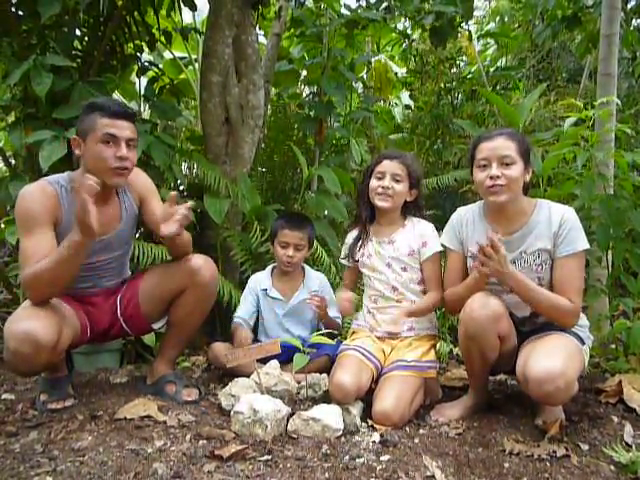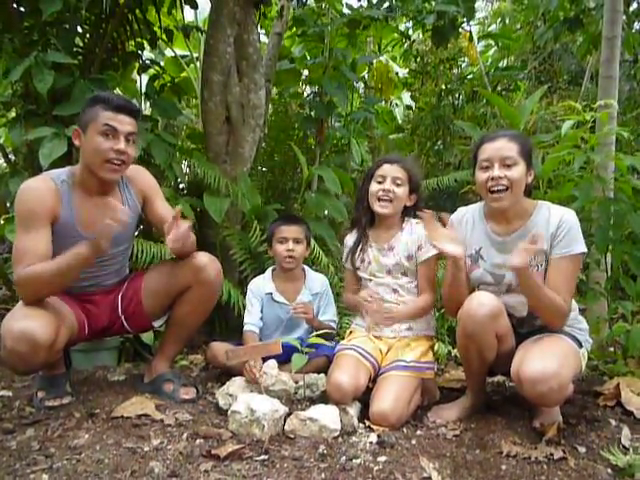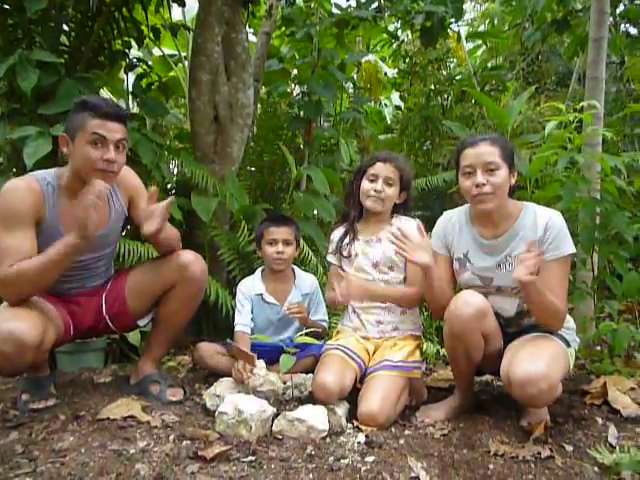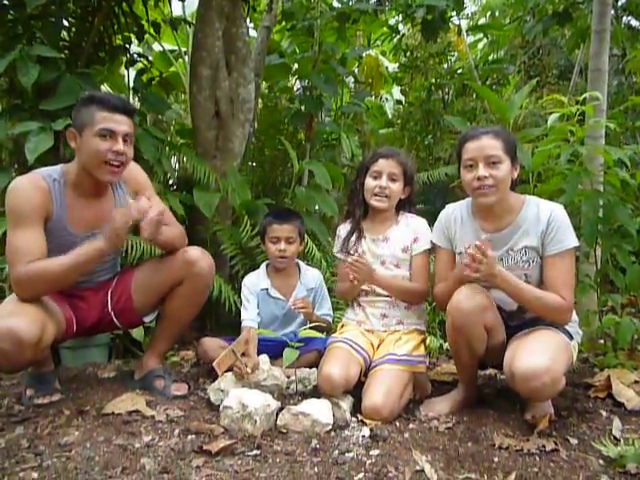
dt=0.5s
person 1, frame 1
left shoulder: (136, 182)
right shoulder: (40, 196)
left elbow: (185, 251)
right elbow: (34, 289)
left wrist: (173, 233)
right wrist: (83, 237)
left hip: (122, 300)
right hip: (65, 305)
left knee: (202, 270)
right knee: (26, 341)
left ankle: (161, 370)
right ankle: (56, 371)
person 1, frame 2
left shoulder: (138, 179)
right shoulder: (40, 192)
left elbow: (186, 243)
left wrist: (179, 242)
right wrist: (89, 251)
left hip: (121, 297)
right hip: (63, 303)
left knee: (206, 269)
left ankle: (159, 367)
right ankle: (54, 369)
person 1, frame 3
left shoulder: (124, 180)
left elbow: (174, 241)
left wrist: (155, 231)
right wrist: (77, 239)
left hip: (105, 298)
right hip: (48, 303)
left knee: (191, 266)
left ankle: (146, 369)
right ankle: (37, 372)
person 1, frame 4
left shoulder: (130, 176)
right shoulder: (31, 189)
left elbow: (179, 241)
left wrist: (157, 234)
right wrist: (104, 243)
left hip: (112, 292)
right hip: (52, 299)
left knee: (198, 263)
left ankle: (150, 364)
right ankle: (42, 367)
person 2, frame 1
left shoulder: (560, 219)
right shoulder: (462, 220)
left elbow: (569, 314)
right elbow: (451, 303)
left wrist: (507, 273)
right wrist: (481, 275)
left hip: (554, 330)
right hip: (490, 337)
left knee: (544, 379)
right knee: (480, 306)
left ankle: (550, 397)
right ankle: (477, 393)
person 2, frame 2
left shoulder: (560, 221)
right shoulder: (463, 220)
left elbow: (557, 316)
right elbow: (453, 305)
left wrist: (524, 272)
right wrist: (456, 261)
left hip: (555, 331)
right hip: (491, 337)
left knee: (538, 381)
right knee: (480, 306)
left ankle: (549, 398)
right ankle: (474, 395)
person 2, frame 3
left shoulder: (547, 222)
right shoulder: (449, 224)
left elbow: (554, 320)
right elbow: (440, 309)
left wrist: (529, 283)
right wrist: (430, 269)
left hip: (539, 332)
right hip: (478, 338)
left knee: (529, 383)
right knee: (466, 305)
left ankle: (536, 398)
right ankle: (462, 395)
person 2, frame 4
left shoulder: (549, 216)
right shoulder: (451, 218)
left elbow: (562, 312)
right elbow: (442, 300)
left wrist: (500, 275)
right wrist: (457, 275)
left hip: (544, 325)
right hip: (481, 330)
left knee: (532, 376)
right knee: (467, 298)
left ankle: (540, 390)
right ankle: (466, 388)
person 3, frame 1
left shoulder: (423, 231)
right shoulder: (356, 237)
left elbow: (436, 295)
right elbow: (347, 286)
left wrist: (404, 313)
right wrist: (343, 295)
left hip: (413, 335)
right hip: (368, 331)
left knee: (387, 414)
right knee: (343, 389)
left ankle: (421, 384)
right ankle: (381, 378)
person 3, frame 2
left shoulder: (419, 233)
right shoulder: (355, 238)
left elbow: (428, 296)
right elbow: (350, 296)
left wrist: (392, 314)
right wrist: (360, 302)
left hip: (411, 335)
right hip: (366, 330)
left knee: (385, 415)
right knee: (340, 389)
left ankle: (419, 383)
right ankle: (381, 379)
person 3, frame 3
left shoulder: (409, 229)
right shoulder: (342, 234)
left elbow: (416, 295)
right elbow: (331, 297)
left wrist: (369, 289)
right wrist: (340, 293)
left hip: (398, 334)
right hip: (354, 330)
left knee: (373, 415)
right knee: (326, 389)
left ankle: (406, 383)
right ankle: (366, 377)
person 3, frame 4
left shoulder: (415, 227)
right shoulder: (348, 230)
left elbow: (421, 292)
right elbow: (345, 295)
left wrist: (376, 279)
right wrist: (349, 283)
left hip: (403, 329)
right hip: (358, 324)
left knee: (377, 409)
right knee: (331, 381)
left ankle: (411, 377)
right ankle: (379, 372)
person 4, frame 1
left shoulder: (319, 282)
right shoulder: (257, 282)
left elbow: (335, 329)
right elbow: (238, 322)
left wrist: (324, 316)
right wrist: (240, 331)
left hip: (306, 352)
left knee: (337, 349)
right knee: (216, 351)
person 4, frame 2
left shoulder: (319, 283)
right shoulder: (258, 285)
left elbow: (330, 332)
right elbow: (251, 329)
left wrist: (314, 322)
right wrist: (254, 358)
left hip: (305, 352)
left knee: (335, 350)
right knee: (215, 351)
person 4, frame 3
left shoulder: (309, 283)
right shoulder: (247, 286)
left elbow: (321, 332)
right elbow: (242, 329)
left wrist: (307, 321)
right wrist: (244, 359)
left hip: (294, 353)
right hip: (256, 352)
left knee: (323, 350)
right knee: (202, 351)
person 4, frame 4
left shoulder: (313, 278)
right shoulder: (252, 281)
left elbow: (326, 326)
right elbow: (249, 326)
left wrist: (311, 317)
right wrist: (251, 357)
left hip: (298, 347)
right hip: (261, 346)
left knee: (327, 345)
right knee: (206, 346)
